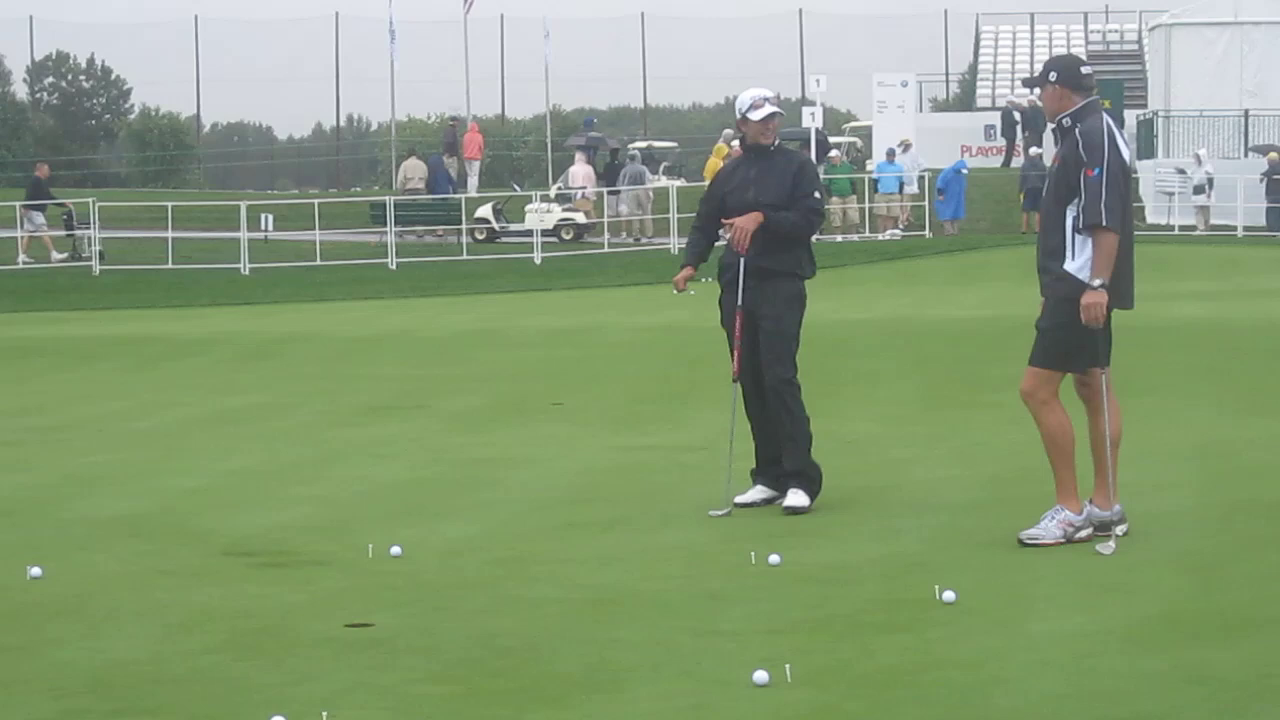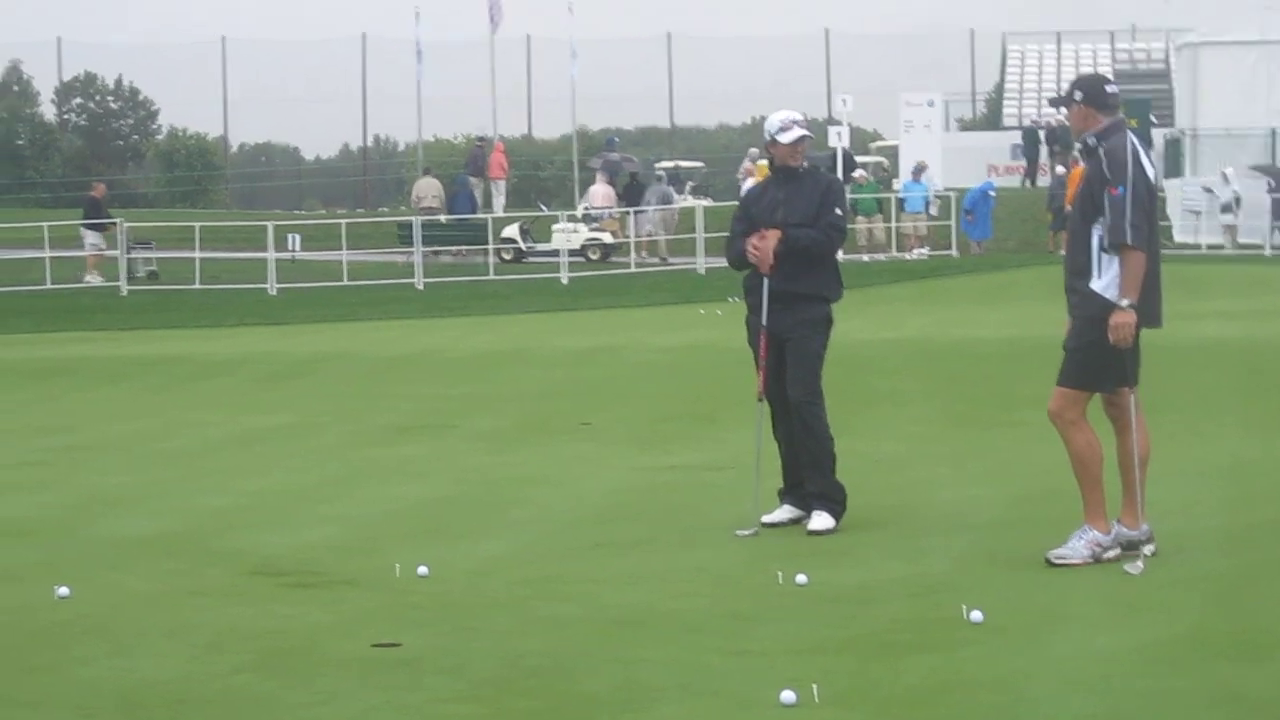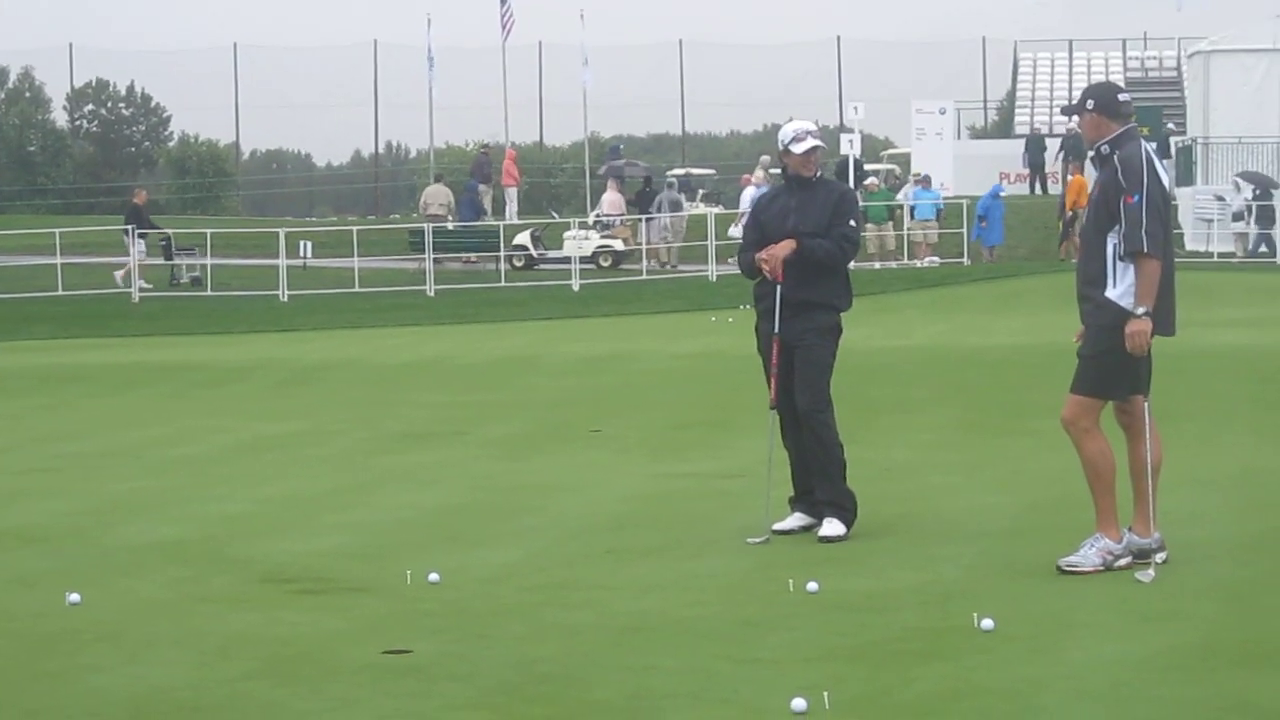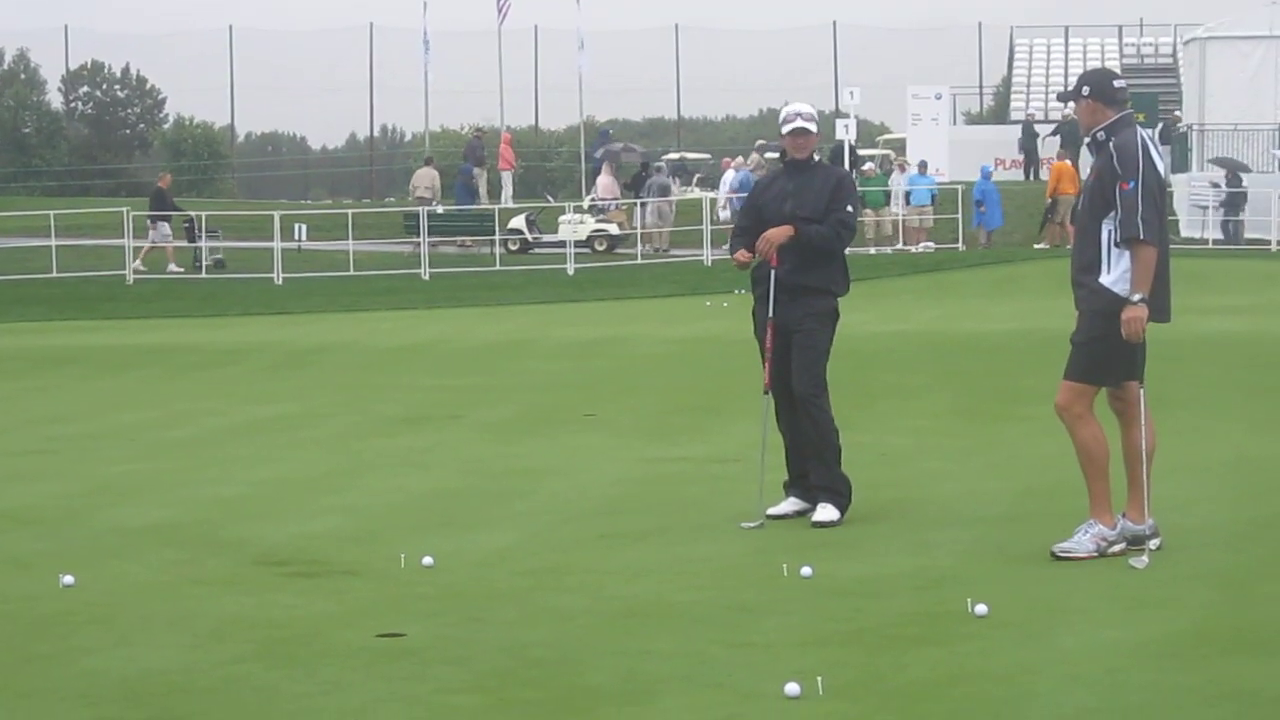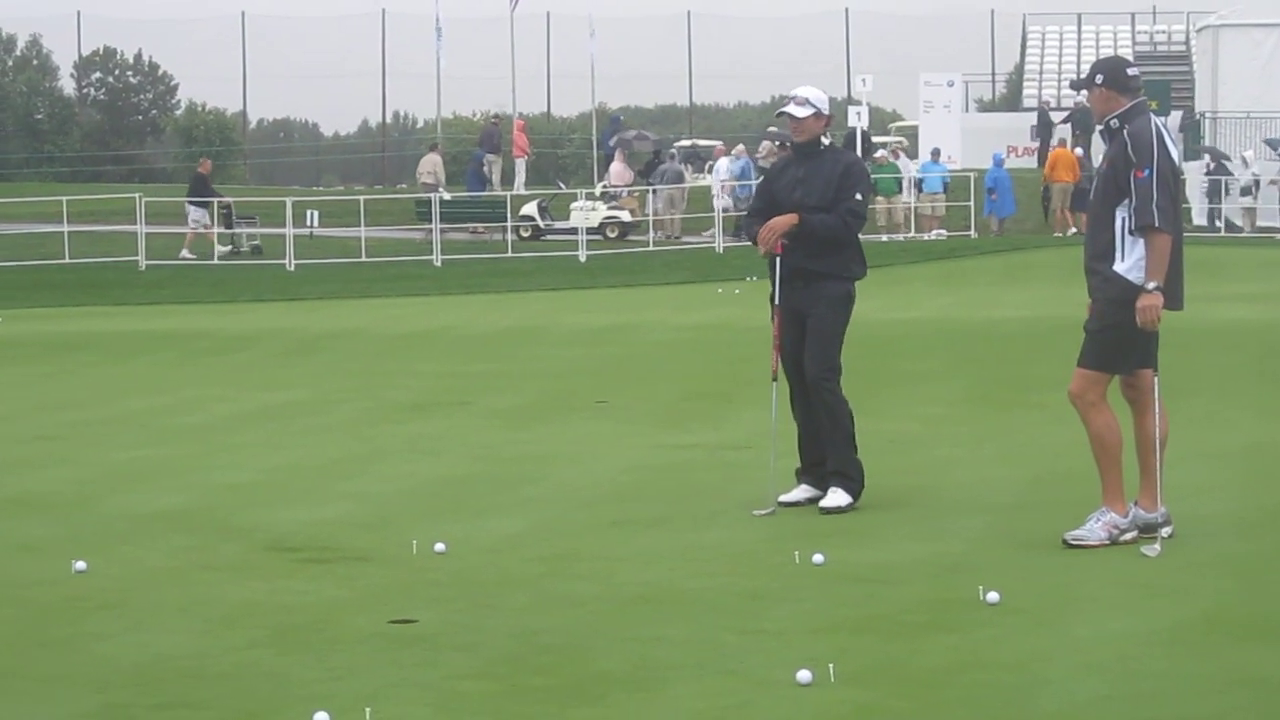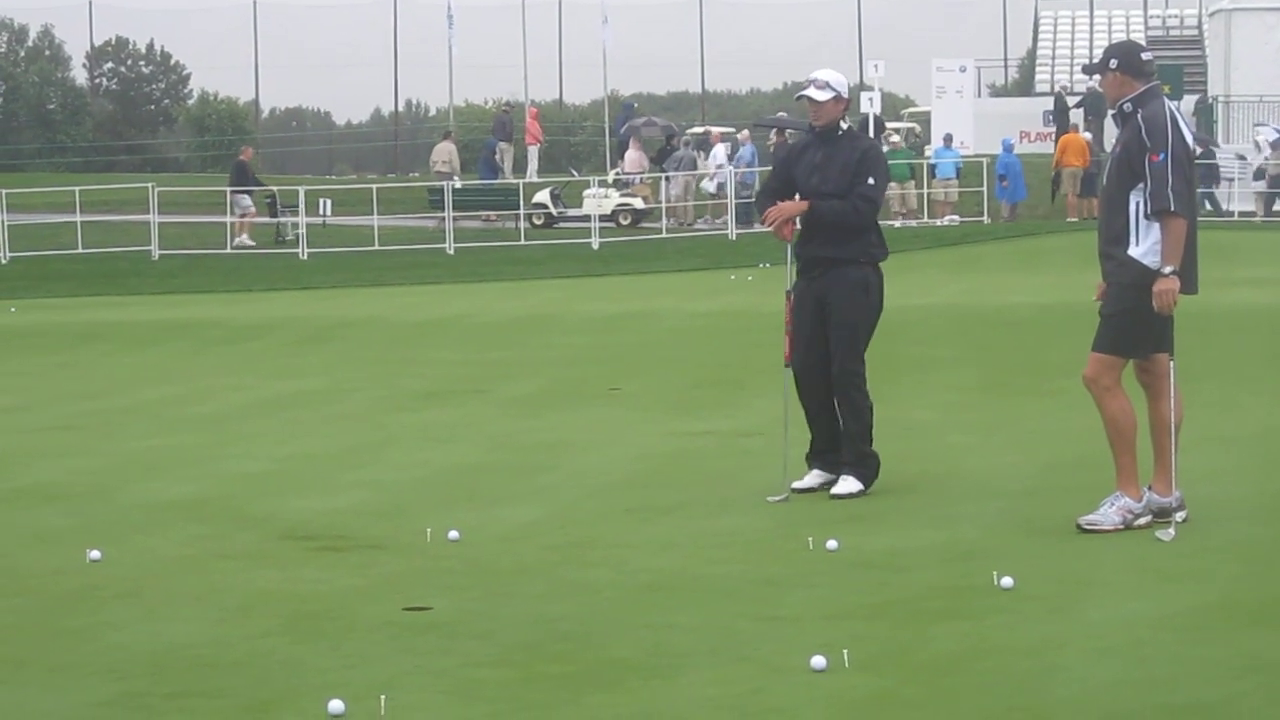
dt=0.5s
person 1, frame 1
left shoulder: (1092, 135)
right shoulder: (1084, 133)
left elbow: (1108, 218)
left wrist: (1098, 284)
left hip: (1082, 286)
right hip: (1077, 284)
left knee: (1037, 389)
right knee: (1092, 388)
left ankle: (1071, 510)
right ankle: (1104, 507)
person 1, frame 2
left shoulder: (1116, 154)
right shoulder: (1111, 151)
left elbow: (1133, 237)
left wrist: (1126, 304)
left hip: (1110, 304)
right hip: (1105, 304)
left knee: (1065, 409)
right knee: (1120, 407)
left ankle: (1099, 531)
right ankle: (1132, 527)
person 1, frame 3
left shoulder: (1132, 162)
right shoulder: (1121, 160)
left elbow: (1149, 245)
left wrist: (1141, 312)
left hip: (1125, 314)
right hip: (1116, 312)
left knee: (1079, 417)
right knee: (1132, 416)
left ankle: (1111, 538)
right ankle: (1144, 535)
person 1, frame 4
left shoulder: (1127, 149)
right shoulder: (1117, 147)
left elbow: (1144, 232)
left wrist: (1138, 298)
left hip: (1118, 300)
right hip: (1112, 298)
left knee: (1072, 403)
right knee: (1125, 403)
left ankle: (1105, 525)
right ankle: (1137, 522)
person 1, frame 5
left shoulder: (1141, 137)
right shoulder: (1129, 135)
left elbow: (1159, 220)
left wrist: (1153, 287)
left hip: (1133, 288)
right hip: (1124, 286)
left knee: (1086, 391)
right knee: (1139, 391)
left ankle: (1117, 513)
right ankle: (1149, 510)
person 1, frame 6
left shoulder: (1155, 121)
right shoulder: (1141, 120)
left elbow: (1174, 203)
left wrist: (1170, 271)
right wrist: (1117, 271)
left hip: (1147, 273)
right hip: (1138, 271)
left knee: (1100, 375)
right knee: (1153, 376)
left ankle: (1131, 497)
right ankle: (1163, 495)
person 2, frame 1
left shoulder: (798, 166)
right shoulder: (727, 175)
left elbow: (809, 219)
right elbow: (704, 224)
left wrist: (762, 217)
right wrist: (692, 262)
left hip: (781, 286)
right hip: (736, 289)
left knee: (779, 377)
right knee: (750, 383)
left ankle: (801, 479)
right ankle: (770, 476)
person 2, frame 2
left shoulder: (825, 186)
right shoulder: (756, 195)
left elbow: (831, 237)
right elbow: (734, 251)
left wrist: (782, 235)
right wrist: (747, 248)
left hip: (808, 308)
right hip: (763, 309)
left knee: (804, 399)
right knee: (779, 403)
left ankle: (826, 500)
right ankle: (796, 496)
person 2, frame 3
left shoulder: (838, 196)
right shoulder: (766, 203)
left elbow: (844, 248)
right elbow: (745, 259)
left wrist: (796, 245)
right wrist: (759, 259)
left hip: (817, 317)
right hip: (772, 317)
left knee: (813, 406)
right knee: (788, 411)
left ankle: (837, 508)
right ankle: (807, 504)
person 2, frame 4
left shoulder: (836, 181)
right shoulder: (765, 185)
left elbow: (840, 234)
right elbow: (742, 233)
left wrist: (793, 231)
right wrist: (741, 252)
left hip: (815, 302)
right hip: (769, 301)
left knee: (809, 391)
right knee: (783, 395)
left ankle: (831, 493)
right ankle: (802, 489)
person 2, frame 5
left shoulder: (847, 166)
right shoulder: (781, 169)
left elbow: (848, 221)
right elbow: (755, 216)
left wrist: (797, 220)
right wrist: (762, 235)
left hip: (830, 285)
right hip: (788, 285)
left knee: (821, 376)
right knee: (798, 382)
left ankle: (845, 479)
right ankle: (814, 475)
person 2, frame 6
left shoulder: (865, 151)
right shoulder: (799, 151)
left elbow: (862, 209)
right elbow: (768, 195)
left wrist: (806, 207)
right wrist: (780, 215)
left hip: (854, 273)
right hip: (811, 271)
left knee: (846, 370)
right knee: (808, 370)
left ankle: (859, 466)
right ankle: (826, 460)
